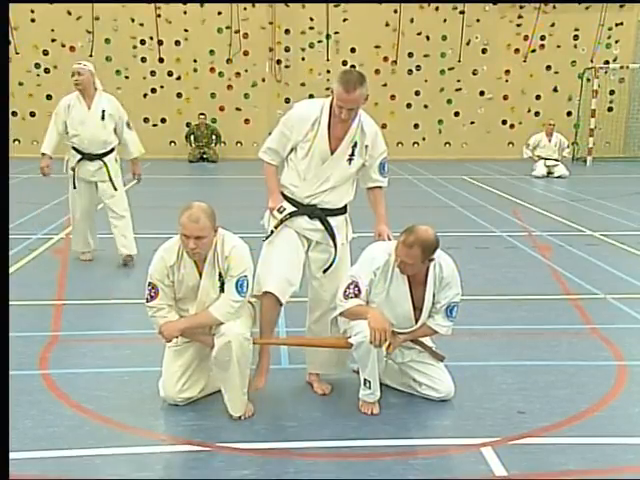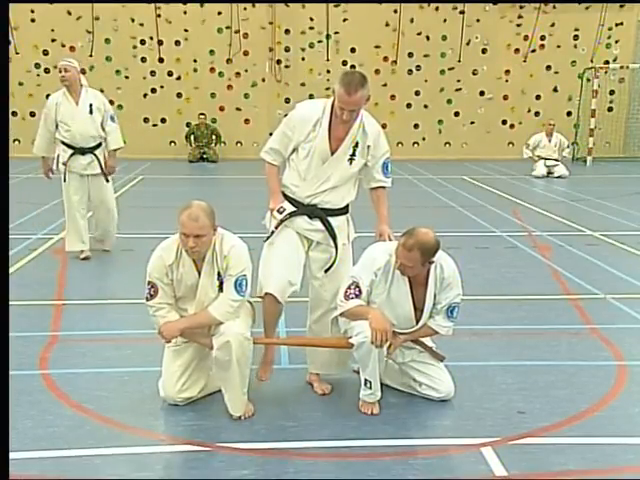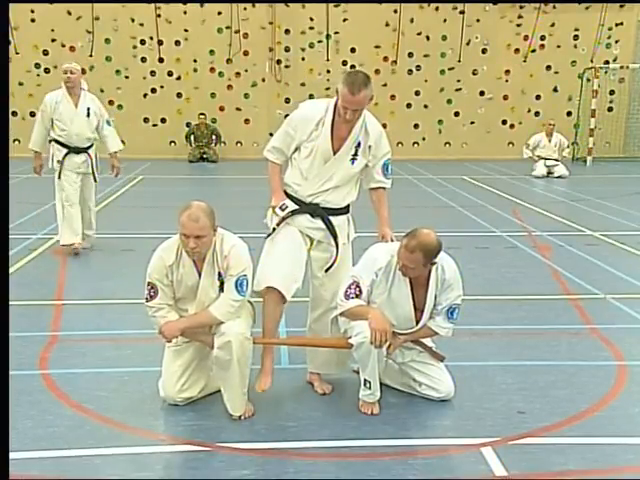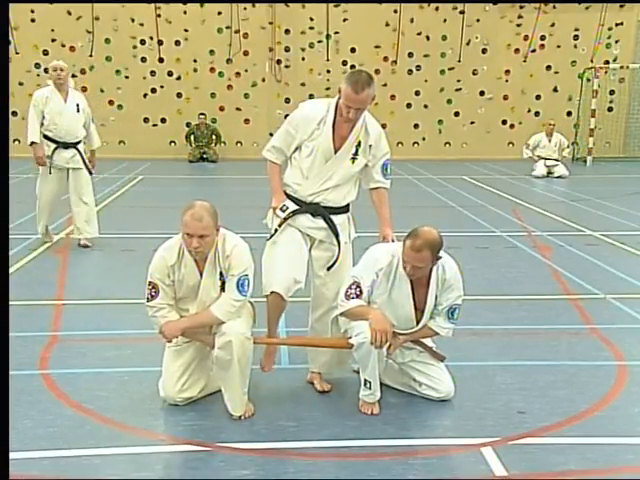
dt=0.4s
person 1, frame 1
left shoulder: (369, 133)
right shoulder: (302, 114)
left elbow: (374, 180)
right elbow: (270, 154)
left wrist: (381, 222)
right wrist: (274, 196)
left hip: (332, 222)
right hip: (290, 213)
left knee: (328, 299)
right knee: (273, 284)
left ankle: (316, 370)
right ankle: (263, 359)
person 1, frame 2
left shoulder: (372, 133)
right shoulder: (304, 114)
left elbow: (377, 180)
right elbow: (272, 154)
left wrist: (382, 223)
right wrist: (275, 197)
left hip: (333, 222)
right hip: (291, 213)
left knee: (329, 298)
right knee: (275, 283)
left ankle: (317, 370)
right ankle: (268, 349)
person 1, frame 3
left shoulder: (374, 133)
right shoulder: (308, 114)
left elbow: (377, 181)
right elbow: (275, 153)
left wrist: (384, 224)
right wrist: (277, 195)
left hip: (335, 220)
right hip: (293, 211)
left knee: (330, 298)
right knee: (276, 281)
left ankle: (317, 369)
right ankle: (267, 358)
person 1, frame 4
left shoulder: (373, 134)
right shoulder: (308, 114)
left elbow: (377, 182)
right elbow: (274, 153)
left wrist: (385, 226)
right wrist: (277, 196)
left hip: (335, 220)
right hip: (293, 211)
left knee: (331, 297)
right knee: (280, 283)
left ankle: (318, 368)
right ankle: (271, 339)
person 2, frame 1
left shoulder: (235, 250)
right shoulder: (165, 256)
left elbow: (231, 305)
right elbow: (159, 310)
left wrist: (181, 325)
right wrist: (207, 340)
left hip: (228, 315)
right hip: (186, 328)
left knee: (233, 337)
right knee: (173, 394)
left ankle: (238, 399)
right ankle: (217, 368)
person 2, frame 2
left shoulder: (234, 249)
right shoulder: (163, 255)
left elbow: (230, 305)
right elbow: (159, 309)
left wrist: (181, 324)
right wrist: (206, 342)
left hip: (227, 314)
right hip: (185, 327)
left knee: (233, 337)
right knee: (174, 395)
left ankle: (238, 399)
right ankle: (219, 369)
person 2, frame 3
left shoulder: (234, 249)
right shoulder: (164, 256)
left elbow: (231, 305)
right elbow: (159, 309)
left wrist: (181, 324)
right wrist: (208, 340)
left hip: (227, 314)
right hip: (185, 327)
left knee: (234, 336)
right knee: (173, 394)
left ankle: (239, 399)
right ankle: (215, 367)
person 2, frame 4
left shoulder: (236, 249)
right shoulder: (166, 255)
left elbow: (232, 304)
right elbow: (159, 309)
left wrist: (182, 324)
right wrist: (208, 340)
left hip: (228, 315)
right hip: (186, 328)
left knee: (234, 336)
right knee: (173, 394)
left ankle: (238, 399)
right ankle: (219, 369)
person 3, frame 1
left shoulder: (110, 102)
right shoulder: (67, 103)
left elbow: (125, 131)
right elbow: (55, 130)
left wrist: (134, 162)
right wrist: (46, 157)
left hip: (106, 164)
right hip: (80, 164)
left knee: (118, 208)
right knee: (81, 211)
left ankle: (127, 251)
right ankle: (85, 248)
person 3, frame 2
left shoulder: (96, 97)
right shoulder: (54, 101)
left elbow: (111, 126)
right elbow: (47, 131)
left wrist: (112, 156)
right wrist: (45, 159)
left hip: (96, 157)
right hip: (71, 159)
left knee: (105, 203)
right knee: (75, 205)
left ankle: (104, 239)
right ankle: (81, 245)
person 3, frame 3
left shoulder: (92, 101)
right shoulder: (52, 99)
left elbow: (106, 128)
right elbow: (41, 128)
left wrist: (114, 157)
right wrist: (37, 156)
left hip: (87, 157)
right hip: (64, 157)
left knee: (87, 201)
right knee: (68, 199)
left ankle: (85, 237)
right ankle: (73, 240)
person 3, frame 4
left shoulder: (79, 97)
right shoulder: (41, 95)
left elbow: (89, 126)
right elbow: (34, 123)
left wrist: (92, 152)
right wrist: (36, 148)
left hip: (76, 153)
right hip: (52, 152)
left knee: (83, 195)
right knee: (47, 195)
left ankle: (84, 234)
right ankle: (44, 228)
person 4, frame 1
left shoulder: (446, 269)
right shoulder: (377, 255)
left elbow: (441, 321)
right elbow: (345, 304)
left wrist: (402, 338)
right wrist: (372, 313)
left hip: (411, 339)
right hip: (371, 325)
left knee: (443, 390)
right knee: (367, 334)
left ankle: (376, 369)
right ankle: (369, 394)
person 4, frame 2
left shoulder: (447, 270)
right shoulder: (377, 255)
left elbow: (442, 321)
right elbow: (346, 304)
left wrist: (403, 338)
right wrist: (373, 313)
left hip: (412, 339)
right hip: (371, 324)
left knee: (443, 390)
right knee: (369, 335)
left ankle: (376, 370)
right ankle: (369, 394)
person 4, frame 3
left shoulder: (448, 271)
right shoulder: (379, 256)
left elbow: (442, 322)
right elbow: (345, 303)
left wrist: (403, 338)
right wrist: (373, 313)
left hip: (412, 339)
right hip: (372, 324)
left knee: (443, 390)
right knee: (368, 335)
left ankle: (377, 370)
right ankle: (369, 394)
person 4, frame 4
left shoulder: (449, 272)
right shoulder: (379, 256)
left elbow: (442, 322)
right elbow: (346, 304)
left wrist: (403, 338)
right wrist: (373, 314)
left hip: (412, 339)
right hip: (371, 324)
left knee: (443, 390)
right knee: (369, 335)
left ankle: (378, 370)
right ankle: (369, 394)
